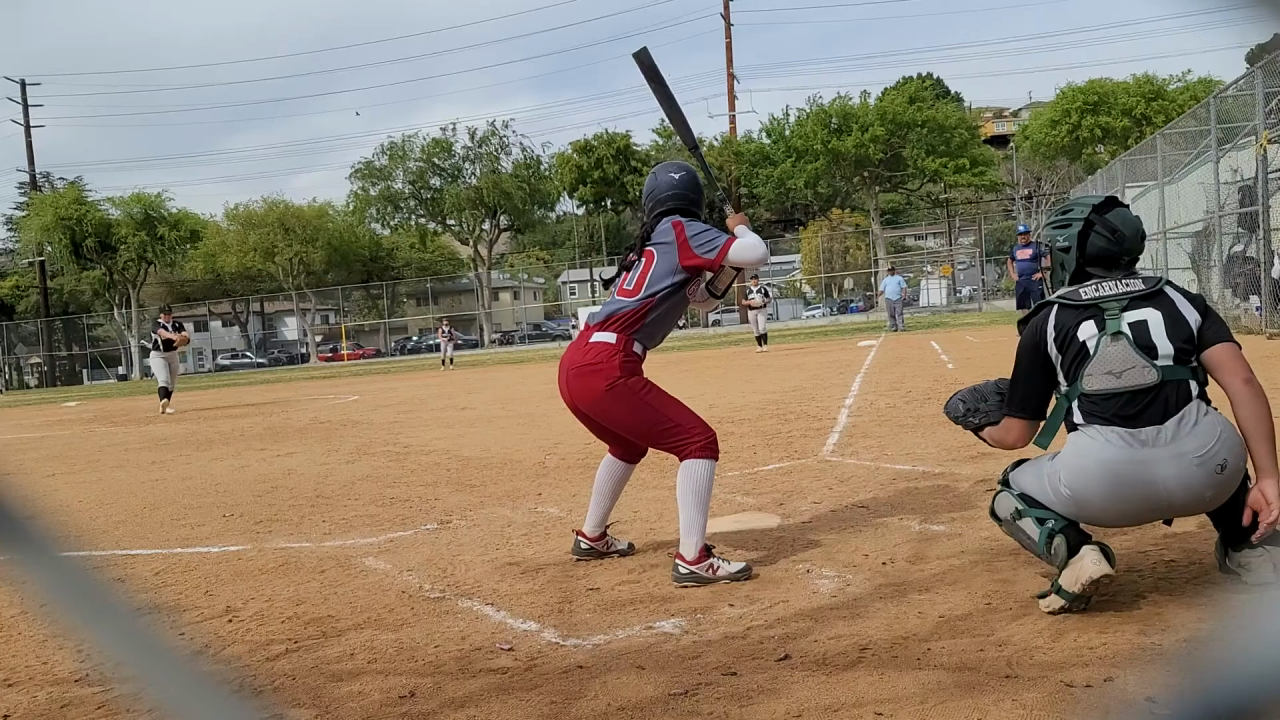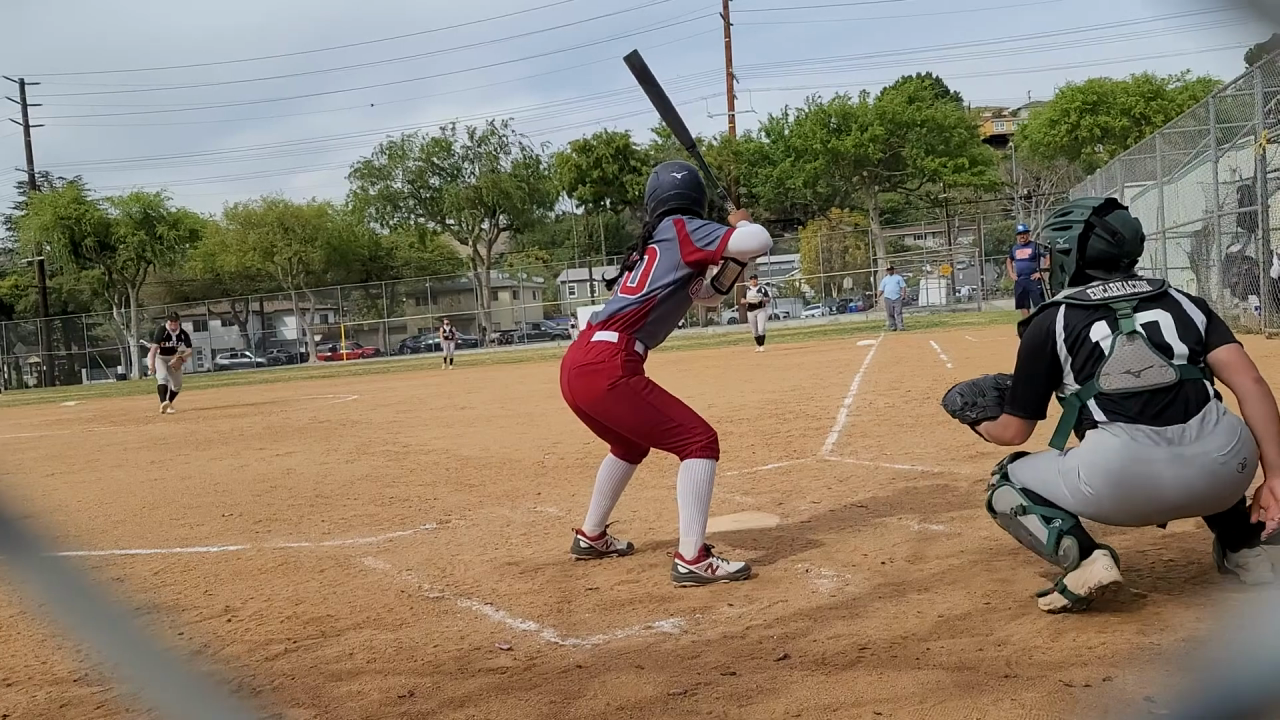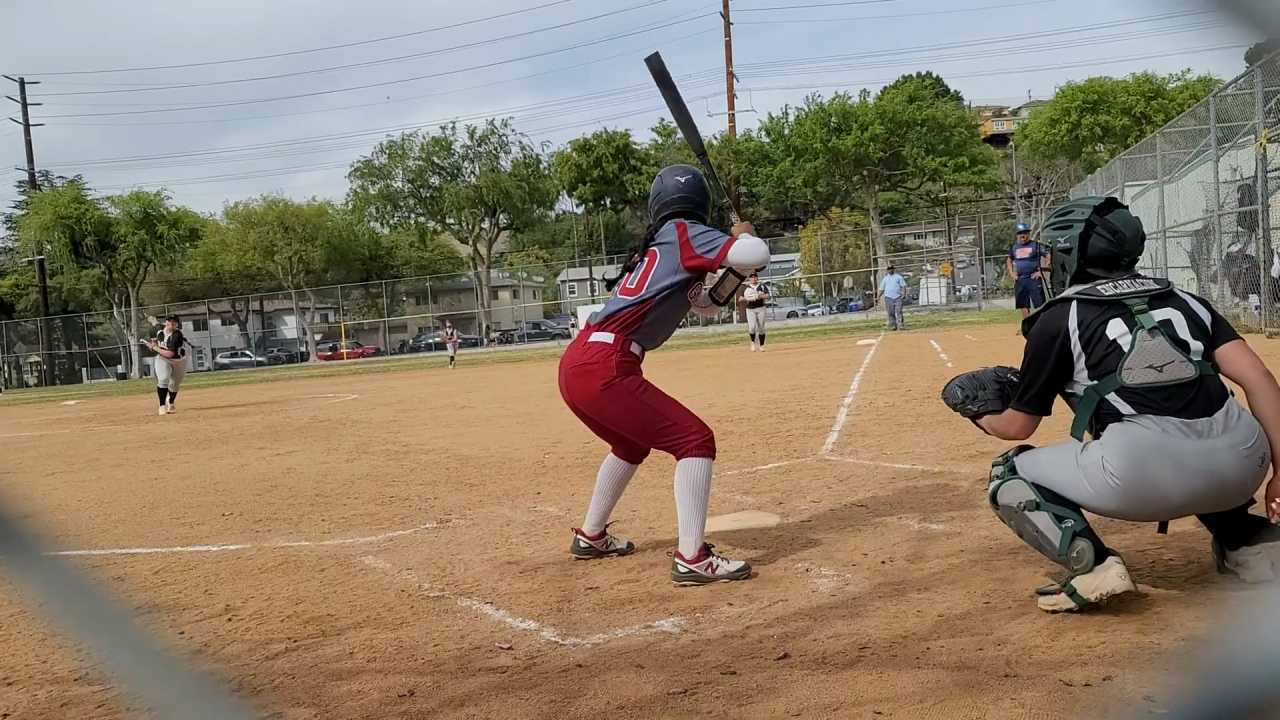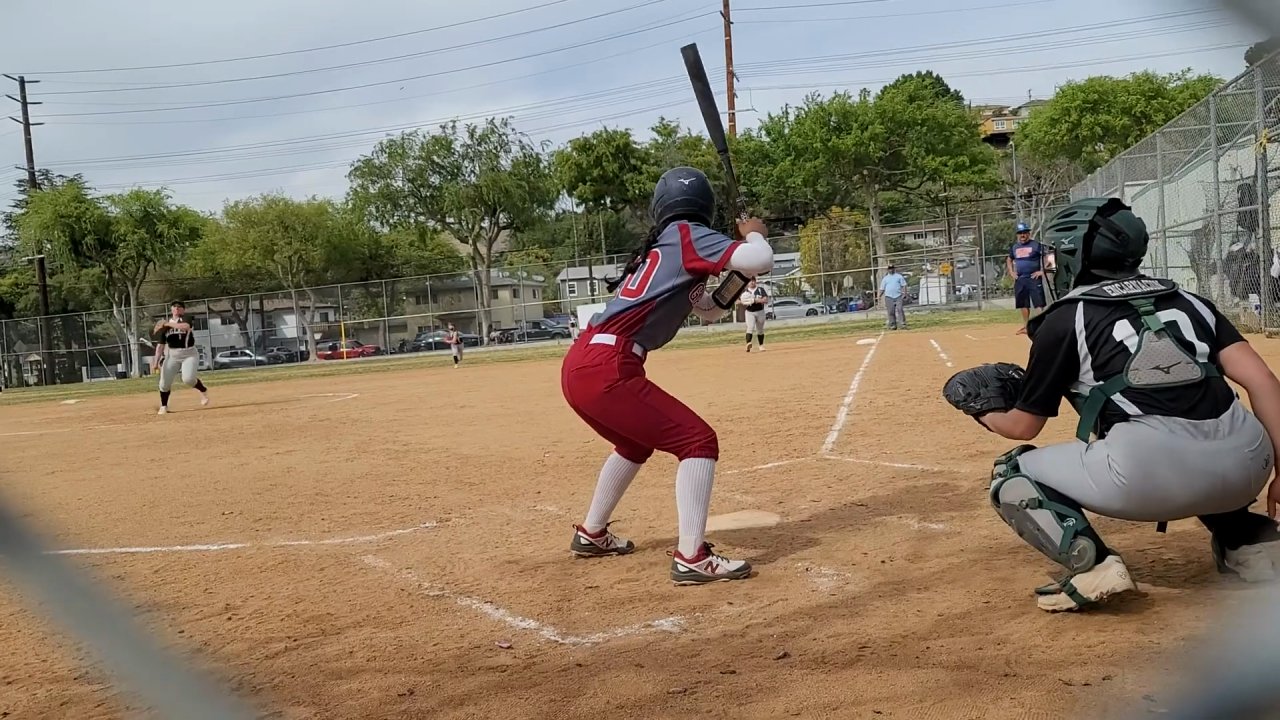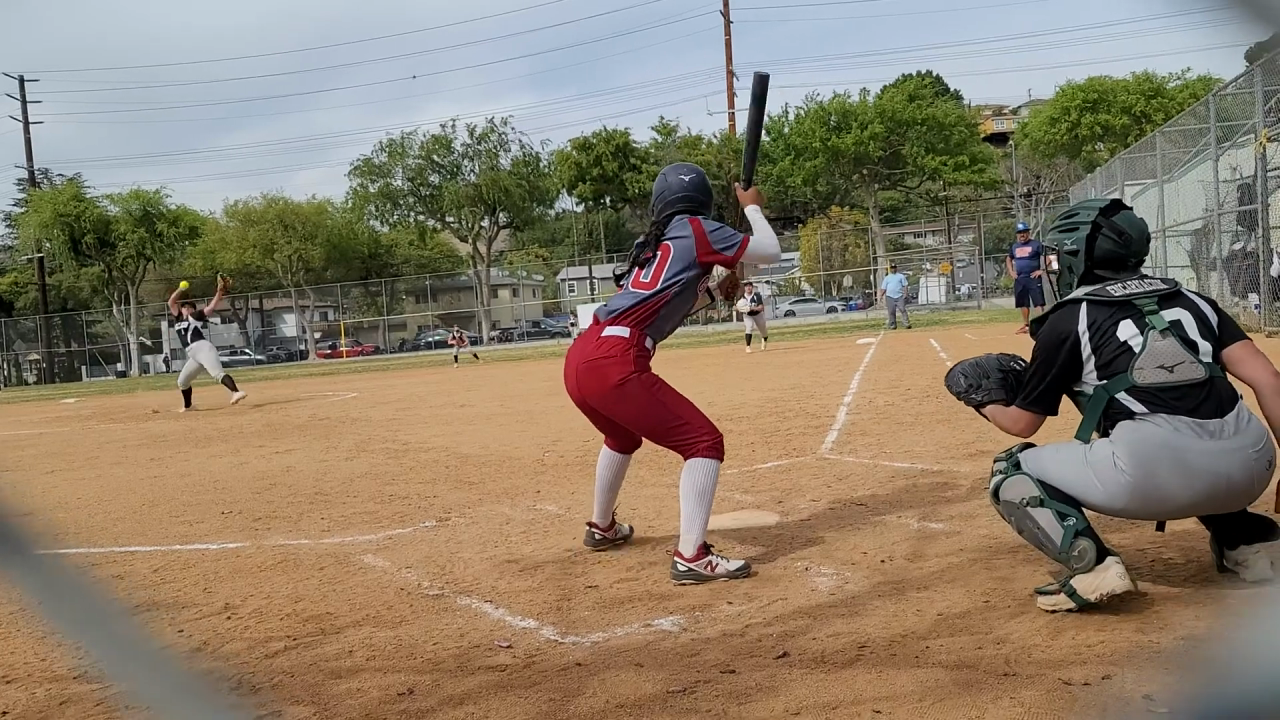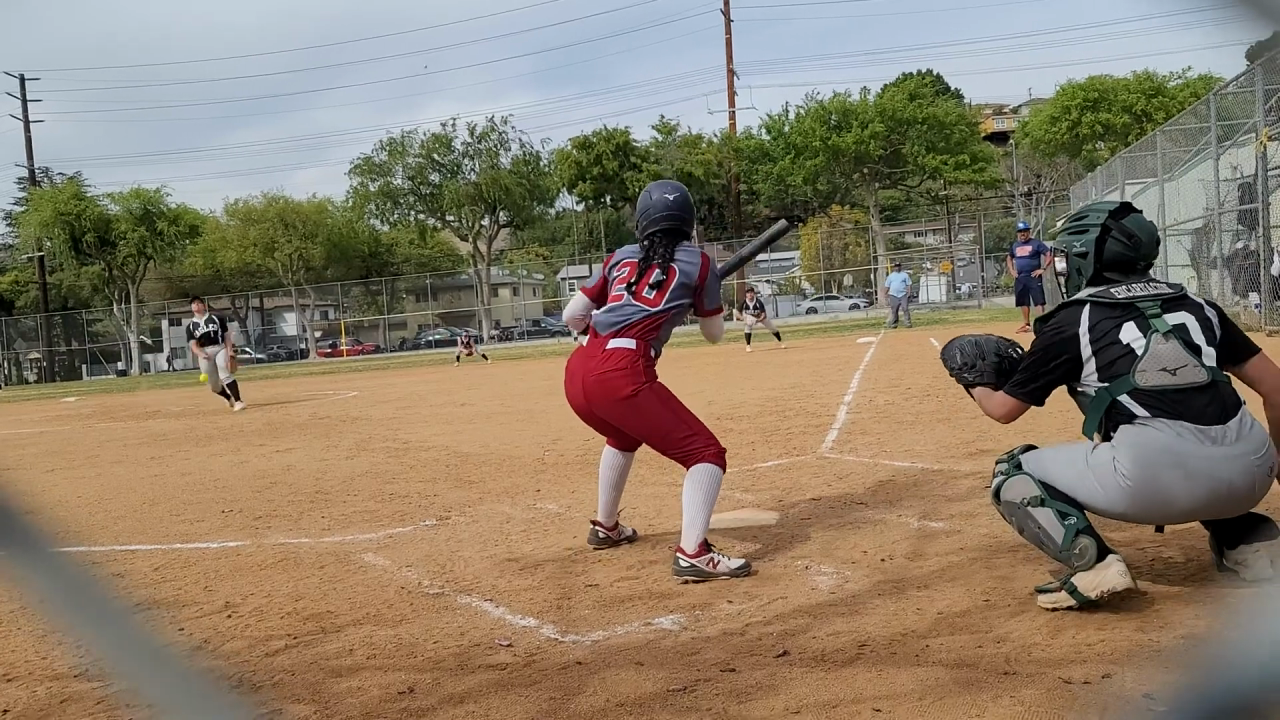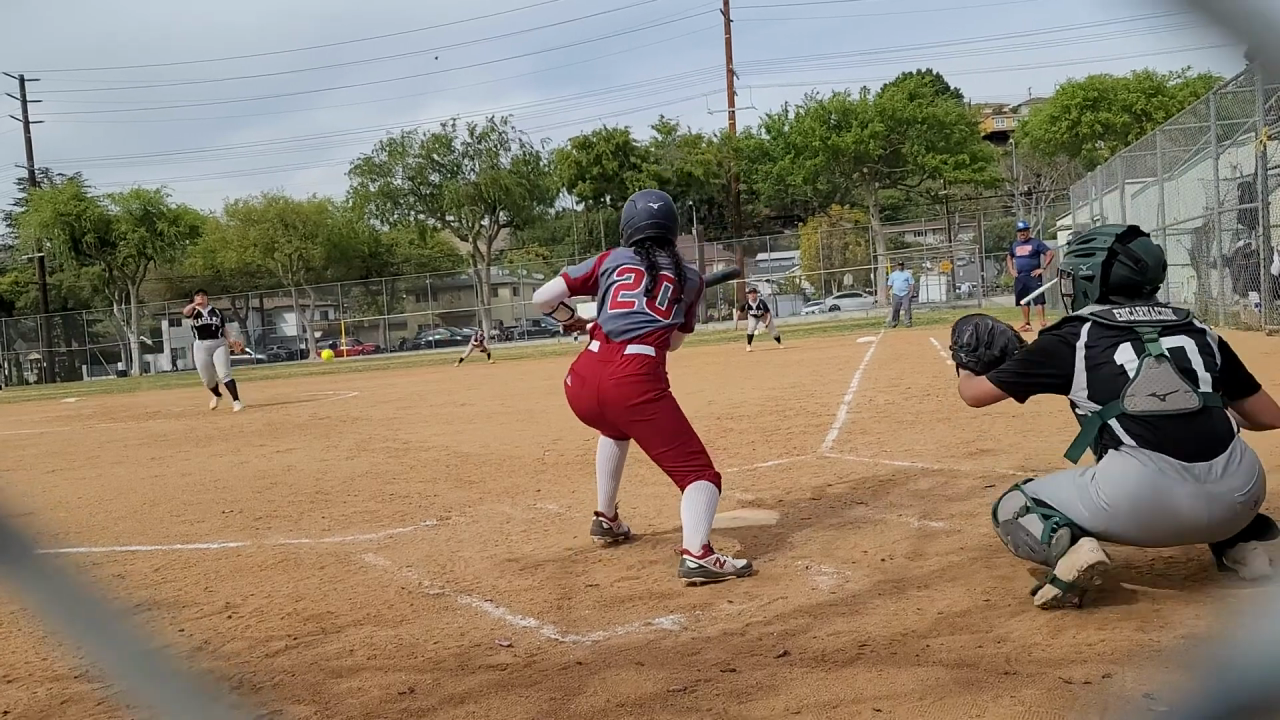
dt=0.2s
person 1, frame 1
left shoulder: (649, 245)
right shoulder: (681, 232)
left elbow: (704, 300)
right elbow: (757, 255)
left wrist: (725, 250)
right wrist: (740, 228)
left hip: (577, 365)
right hip: (604, 370)
left knee: (630, 443)
right knee: (698, 441)
left ankle: (591, 537)
right ankle: (691, 559)
person 1, frame 2
left shoulder: (654, 243)
right shoulder: (683, 230)
left elbow: (710, 295)
right elbow: (761, 242)
left wrist: (735, 258)
right wrist: (741, 222)
left hip: (578, 365)
right hip: (606, 368)
left knee: (631, 443)
right knee: (698, 441)
left ankle: (590, 536)
right ankle: (691, 559)
person 1, frame 3
left shoulder: (657, 247)
right shoulder: (685, 234)
left elbow: (707, 306)
right elbow: (758, 255)
left wrist: (735, 268)
right wrist: (742, 236)
left hip: (578, 364)
right hip: (603, 369)
left knee: (632, 442)
right knee: (695, 441)
left ankle: (590, 536)
right ankle: (691, 558)
person 1, frame 4
left shoulder: (659, 248)
right shoulder: (688, 236)
left elbow: (710, 311)
right elbow: (762, 261)
left wrist: (738, 271)
right wrist: (753, 234)
left hip: (580, 366)
right hip: (606, 369)
left knee: (637, 441)
right knee: (697, 441)
left ankle: (591, 533)
right ankle: (691, 557)
person 1, frame 5
left shoulder: (650, 241)
right shoulder: (696, 230)
right elbow: (770, 251)
left wrist: (714, 288)
right wrist: (752, 206)
left hip: (581, 359)
right hip: (614, 364)
left knee: (624, 435)
right knee: (703, 441)
left ankle: (601, 526)
right ankle: (691, 556)
person 1, frame 6
left shoulder: (620, 256)
right shoulder: (698, 262)
left elbow: (572, 315)
right elbow: (714, 335)
right wrist: (695, 301)
left hip: (579, 371)
right hip: (621, 375)
left knee: (625, 436)
right knee: (706, 451)
left ankle: (605, 527)
right ankle: (692, 553)
person 1, frame 7
left shoulder: (610, 259)
right shoulder: (690, 278)
left elbow: (543, 298)
left wrist: (574, 320)
left hip: (582, 377)
right hip: (636, 380)
left knee: (618, 427)
right knee: (697, 470)
left ankle: (606, 519)
right ankle: (696, 554)
person 2, frame 1
left shoulder: (1048, 320)
right shoulder: (1181, 299)
left elbow: (1015, 435)
right elbow: (1241, 382)
left wrist: (981, 429)
left hip: (1106, 477)
right hip: (1202, 468)
left knee: (1012, 491)
left ankle: (1073, 552)
person 2, frame 2
left shoulder: (1051, 322)
right shoulder: (1182, 301)
left elbow: (1014, 431)
left wrist: (979, 423)
left hip: (1123, 474)
right hip: (1223, 466)
left knee: (1008, 483)
left ankle: (1081, 557)
right ankle: (1246, 546)
person 2, frame 3
left shoulder: (1058, 319)
right shoulder: (1183, 299)
left elbow: (1017, 426)
left wrist: (980, 416)
left hip: (1142, 470)
right hip: (1240, 460)
left knee: (1010, 475)
left ankle: (1090, 562)
right ankle: (1246, 542)
person 2, frame 4
left shoulder: (1064, 320)
right shoulder: (1187, 300)
left elbow: (1023, 425)
left wrist: (984, 413)
left hip: (1148, 470)
right hip: (1244, 462)
left knee: (1013, 475)
left ankle: (1092, 564)
person 2, frame 5
left shoulder: (1068, 320)
right shoulder: (1190, 299)
left elbow: (1022, 422)
left wrist: (983, 403)
left hip: (1151, 468)
right hip: (1247, 463)
left knee: (1012, 472)
left ankle: (1091, 563)
right ankle: (1247, 540)
person 2, frame 6
left shoulder: (1071, 322)
right shoulder: (1194, 304)
left elbow: (1004, 409)
left wrist: (975, 384)
left hip: (1153, 475)
left knee: (1014, 474)
left ankle: (1092, 561)
right ankle: (1247, 540)
person 2, frame 7
left shoulder: (1071, 339)
right shoulder: (1195, 330)
left elbow: (976, 394)
left wrist: (964, 372)
left hip: (1141, 500)
left knee: (1014, 506)
left ankle: (1068, 546)
right ankle: (1247, 538)
